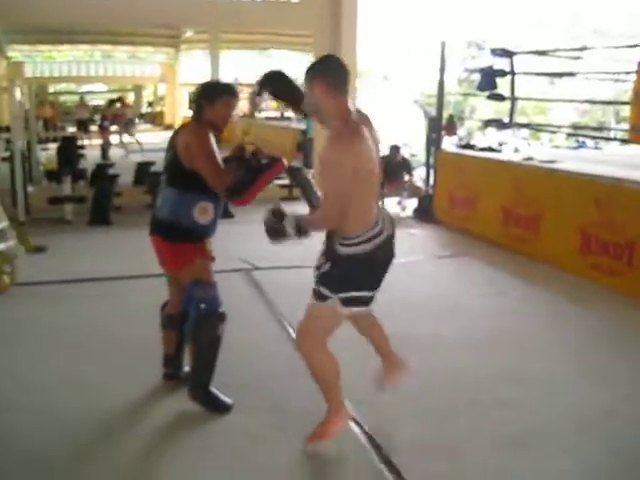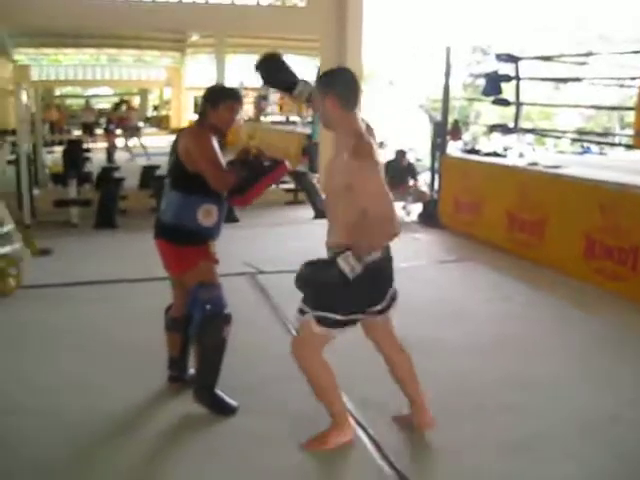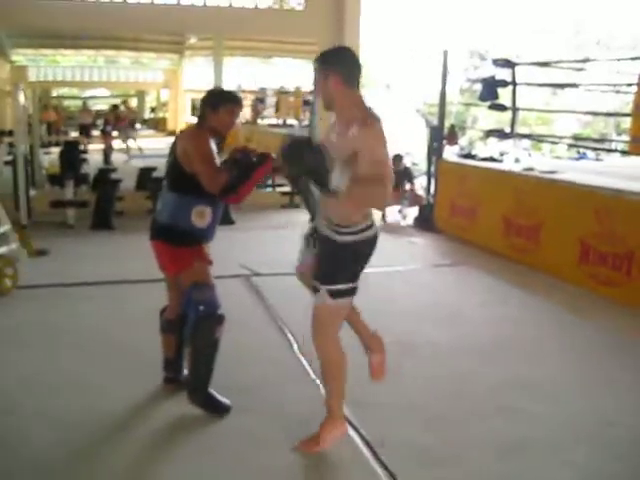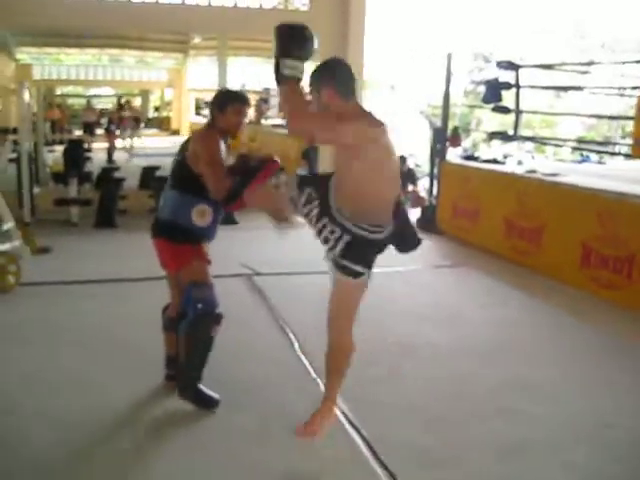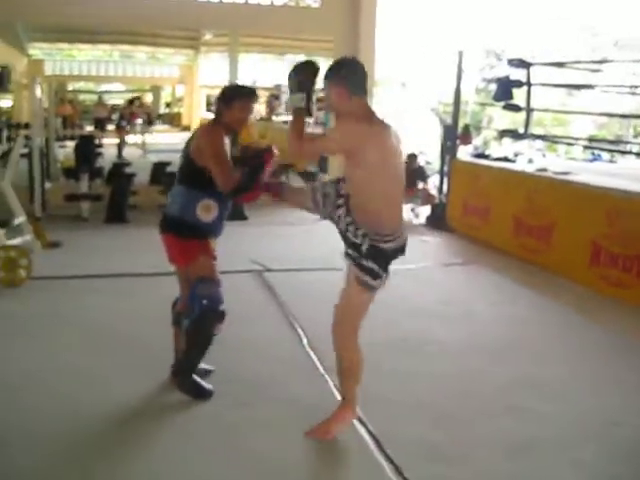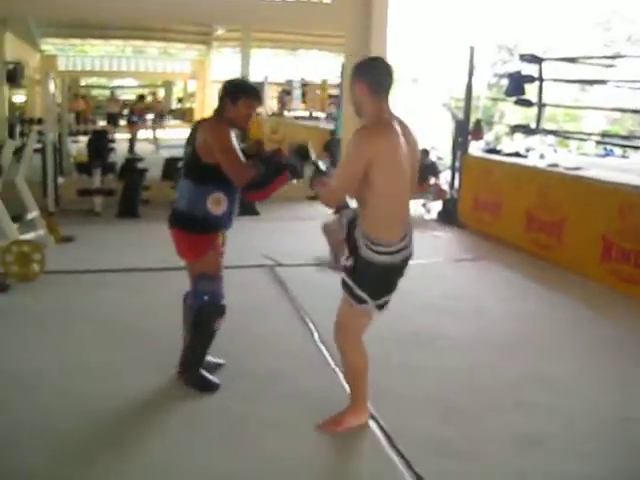
dt=0.1s
person 1, frame 1
left shoulder: (343, 142)
right shoulder: (359, 121)
left elbow: (329, 217)
left wrist: (290, 224)
right wrist: (302, 105)
left hip: (358, 254)
right hip: (377, 237)
left knee: (310, 339)
right knee: (354, 315)
left ankle: (336, 413)
right ankle: (390, 361)
person 1, frame 2
left shoulder: (356, 160)
right shoulder: (353, 134)
left elbow: (388, 226)
left wrist: (344, 263)
left hip: (356, 268)
right hip: (367, 262)
left knee: (304, 349)
right knee: (384, 341)
left ankle: (341, 426)
right ankle: (420, 413)
person 1, frame 3
left shoulder: (365, 127)
right shoulder: (347, 118)
left elbow: (383, 192)
left wrist: (336, 180)
left hip: (347, 241)
right hip: (330, 223)
left knee: (323, 331)
right knee: (306, 274)
left ankle: (335, 421)
right ankle: (370, 339)
person 1, frame 4
left shoulder: (361, 130)
right shoulder: (358, 123)
left elbow: (298, 126)
left wrist: (288, 69)
left hip: (362, 234)
left knee: (340, 320)
left ankle: (328, 404)
person 1, frame 5
left shoulder: (353, 128)
right shoulder: (380, 128)
left elbow: (300, 149)
left wrist: (298, 101)
left hip: (377, 244)
right hip: (358, 212)
left knee: (343, 329)
right knee: (316, 194)
left ankle: (346, 409)
right ankle: (275, 185)
person 1, frame 6
left shoulder: (367, 138)
right shoulder: (403, 131)
left elbow: (333, 196)
left wrist: (312, 180)
left hip: (380, 255)
right hip: (381, 233)
left knee: (346, 331)
right knee: (339, 223)
left ankle: (358, 409)
right ankle: (344, 261)
person 2, frame 1
left shoulder: (191, 133)
right shoulder: (198, 133)
left elbow: (206, 179)
right elbow: (219, 181)
left hip: (171, 230)
right hip: (181, 236)
left knee: (180, 300)
right knee: (209, 309)
left ankle: (172, 366)
right ankle: (200, 386)
person 2, frame 2
left shoulder: (195, 137)
right shoulder: (199, 136)
left elbow: (211, 181)
right elbow: (222, 182)
left hip: (175, 233)
right hip: (184, 238)
left knee: (184, 303)
right knee: (214, 311)
left ankle: (177, 370)
right ankle: (205, 388)
person 2, frame 3
left shoulder: (194, 139)
right shoulder: (197, 138)
left elbow: (208, 182)
right elbow: (216, 185)
left wrist: (234, 164)
right wrist: (243, 164)
left hip: (173, 234)
right hip: (177, 238)
left knee: (178, 304)
right knee: (208, 311)
left ankle: (172, 371)
right ankle: (199, 388)
person 2, frame 4
left shoulder: (205, 139)
right shoulder: (208, 139)
left elbow: (212, 184)
right elbow: (219, 190)
left wrist: (241, 169)
right wrist: (256, 169)
left hip: (176, 232)
right hip: (179, 236)
left knee: (181, 301)
right knee: (205, 309)
left ankle: (175, 368)
right ankle: (188, 382)
person 2, frame 5
left shoulder: (211, 135)
right shoulder: (213, 135)
left elbow: (217, 178)
right elbow: (228, 183)
left wrist: (249, 166)
right wrist: (258, 162)
left hip: (182, 228)
right hip: (187, 232)
left knee: (190, 297)
right knee: (210, 306)
left ankle: (184, 363)
right ankle: (183, 372)
person 2, frame 6
left shoulder: (205, 127)
right shoulder: (218, 131)
right elbow: (242, 178)
left wrist: (255, 161)
right wrist: (281, 165)
left hip: (191, 222)
right hip: (196, 227)
left knee: (199, 291)
right knee: (209, 299)
left ankle: (193, 357)
right ankle: (190, 367)
